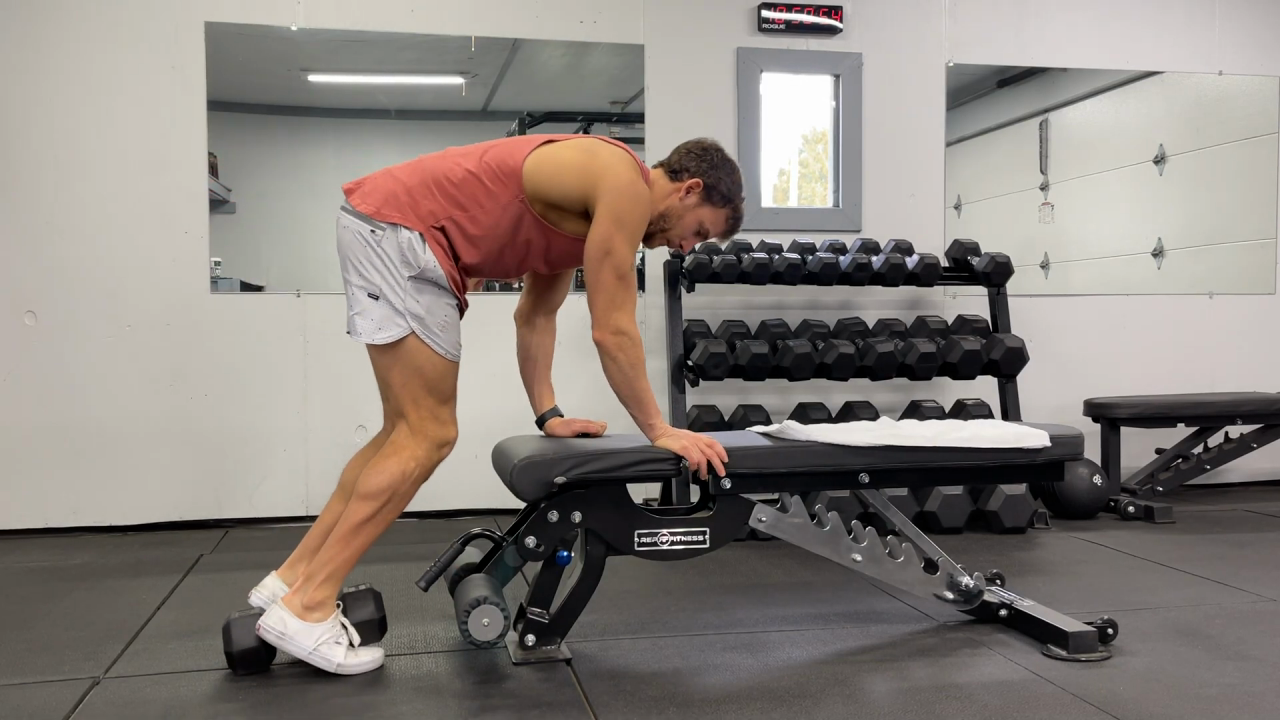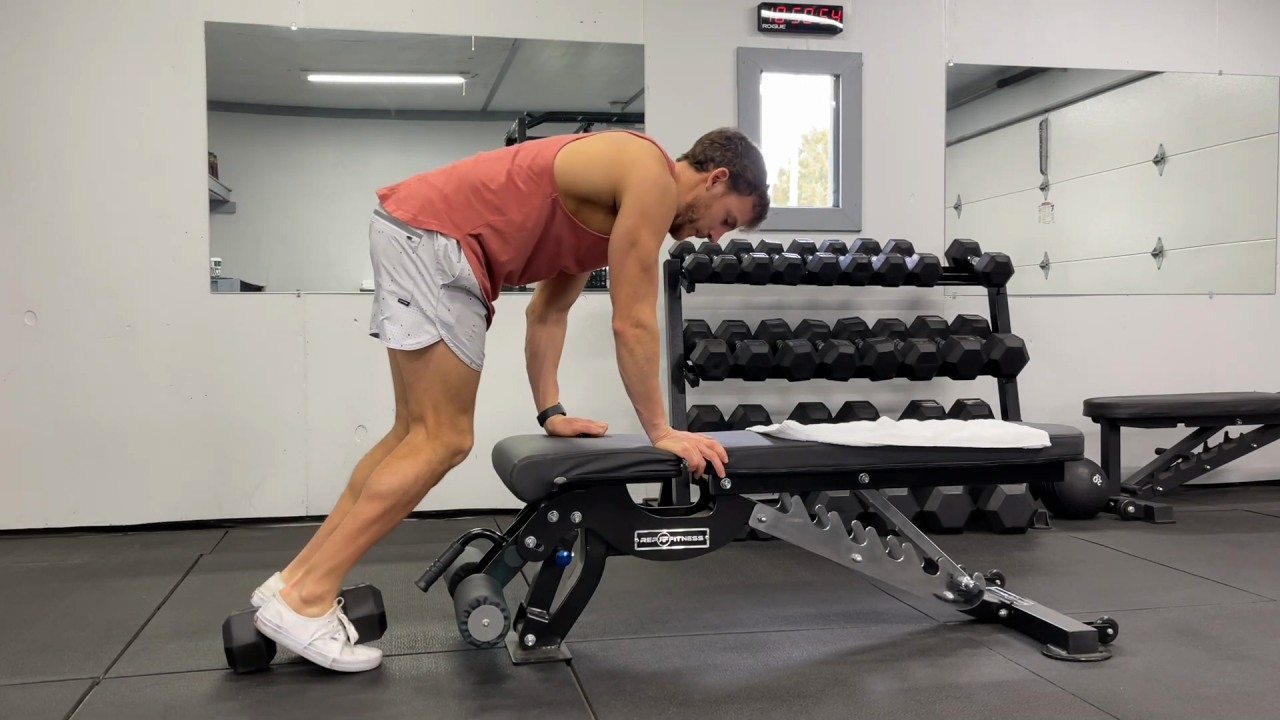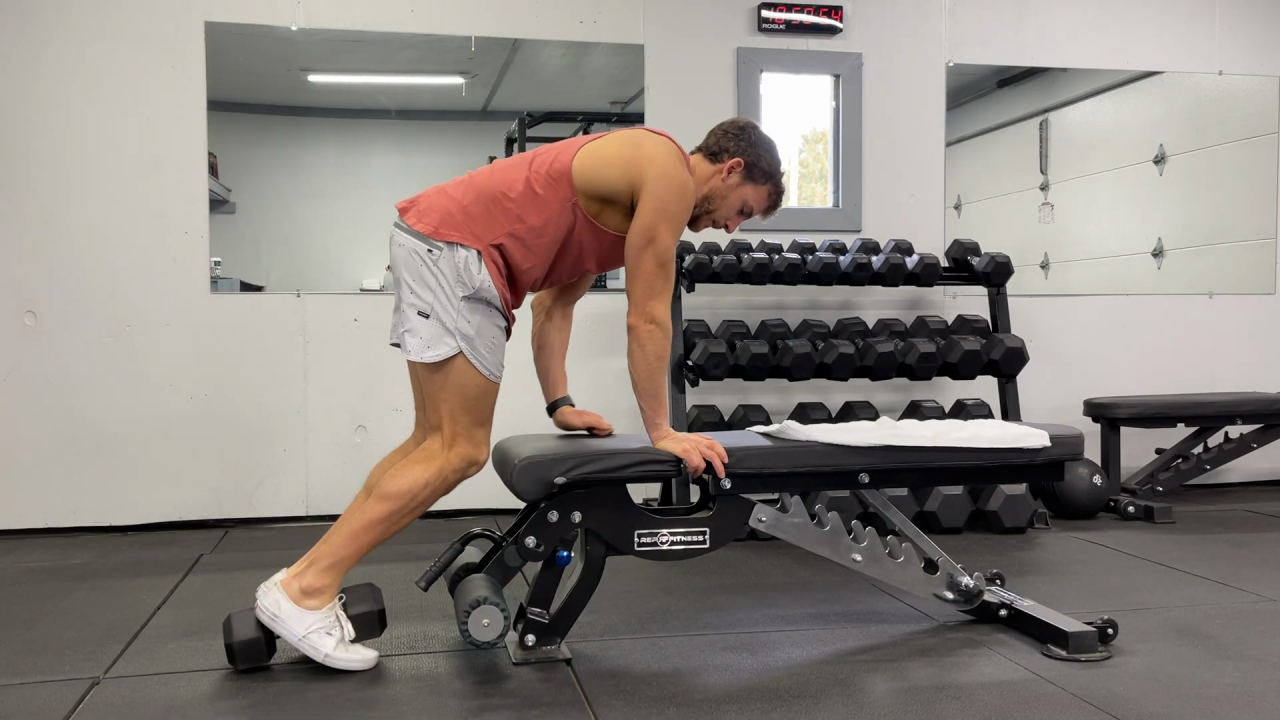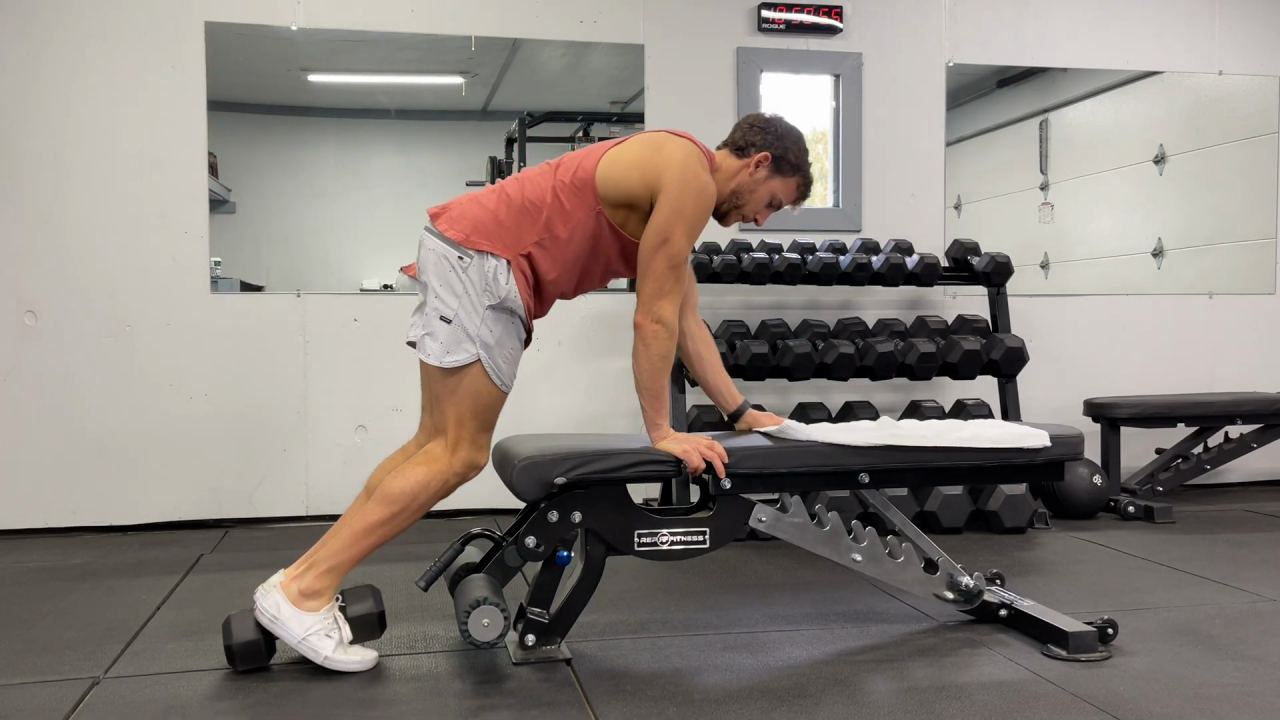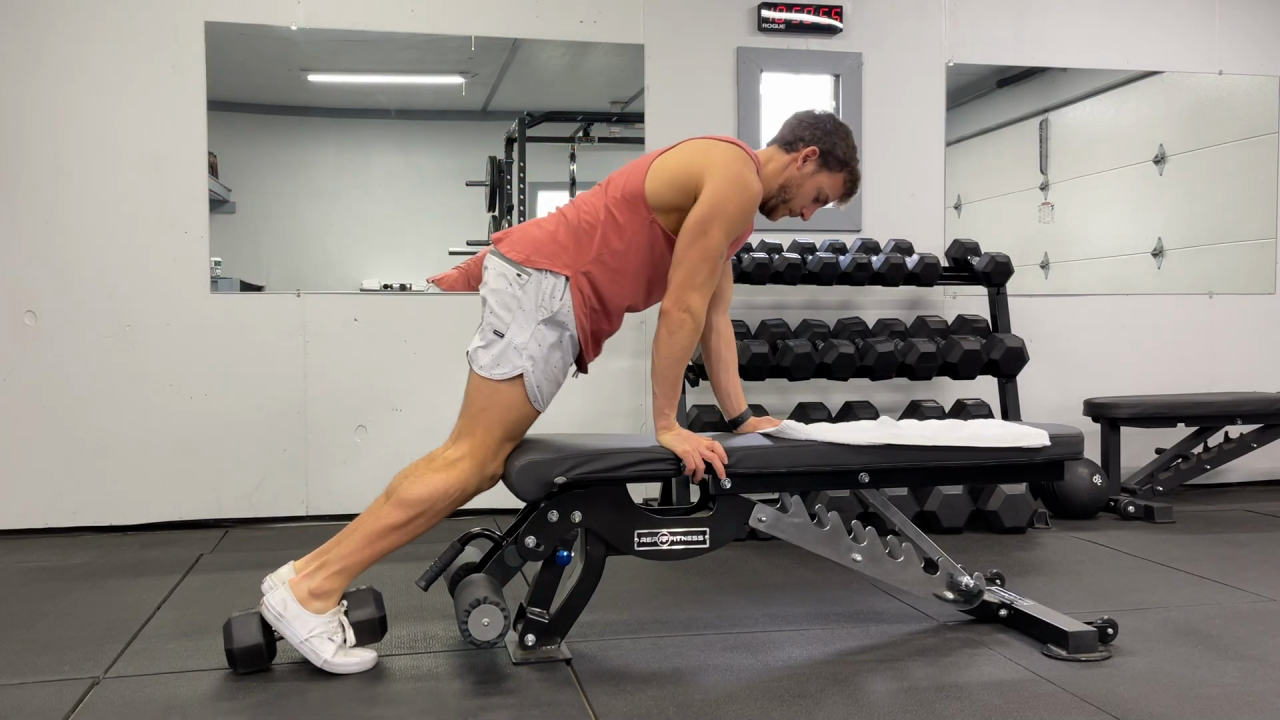
dt=0.3s
person 1, frame 1
left shoulder: (592, 205)
right shoulder: (626, 184)
left elbow: (535, 316)
right elbow: (613, 330)
left wrist: (548, 414)
right wrist: (658, 431)
left hip: (391, 229)
right hip: (398, 227)
left knee: (407, 432)
right knee: (427, 435)
left ankle: (293, 579)
right ankle: (305, 609)
person 1, frame 2
left shoulder: (613, 199)
right shoulder: (653, 178)
left elbow: (548, 314)
right elbow: (632, 322)
left wrist: (550, 412)
right wrist: (660, 432)
left hip: (417, 232)
right hip: (431, 235)
left knee: (417, 434)
right knee: (444, 440)
left ankle: (297, 580)
right ankle: (304, 602)
person 1, frame 3
left shoulder: (638, 182)
right shoulder: (669, 174)
left elbow: (552, 306)
right elbow: (648, 317)
left wrist: (560, 403)
right wrist: (660, 430)
left hip: (440, 245)
right hip: (453, 248)
left knee: (437, 443)
right knee: (458, 450)
left ankle: (302, 580)
right ankle: (305, 594)
person 1, frame 4
left shoulder: (669, 179)
right shoulder: (691, 178)
left elbow: (684, 319)
right elbow: (654, 318)
left wrist: (738, 409)
right wrist: (661, 431)
left hip: (470, 252)
right hip: (482, 258)
left knee: (439, 447)
right knee: (459, 454)
left ankle: (305, 579)
right ankle: (303, 593)
person 1, frame 5
left shoulder: (733, 189)
right shoulder: (736, 176)
left elbow: (714, 316)
right elbow: (682, 305)
left wrist: (740, 418)
right wrist: (667, 426)
left hip: (549, 284)
right hip: (547, 282)
left knee: (475, 460)
right knee: (473, 460)
left ankle: (312, 575)
right ankle: (309, 591)
